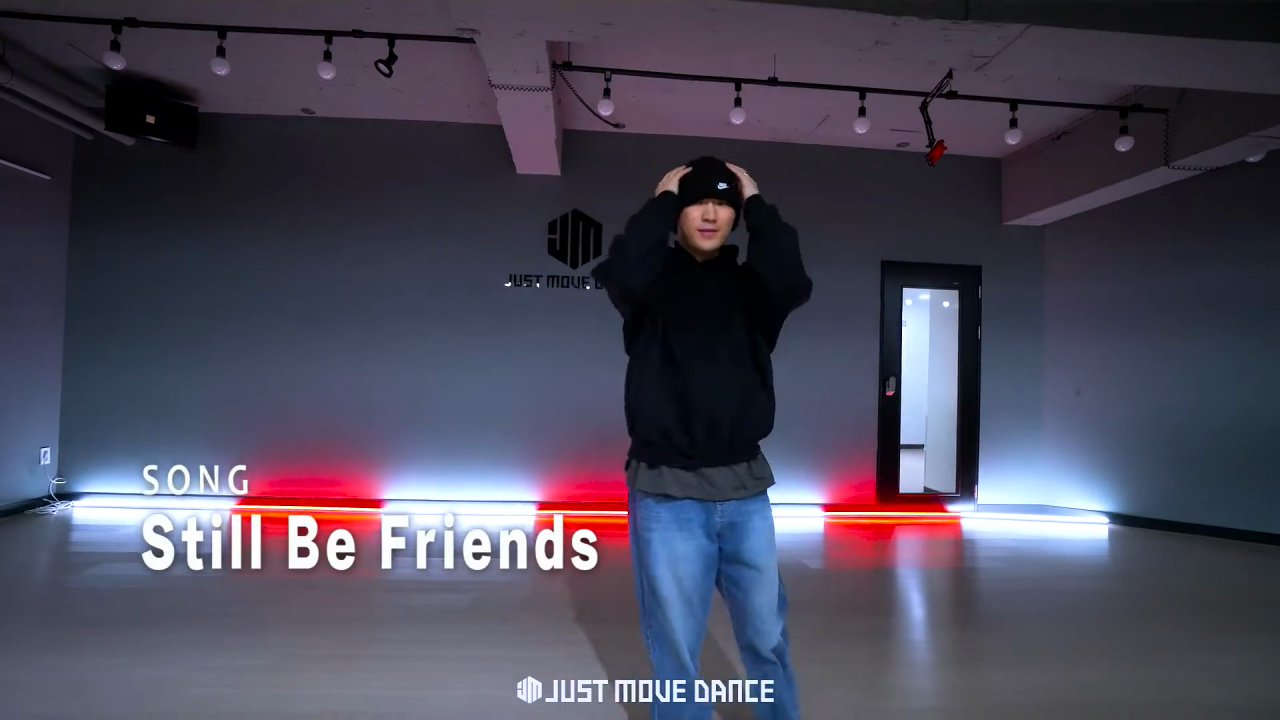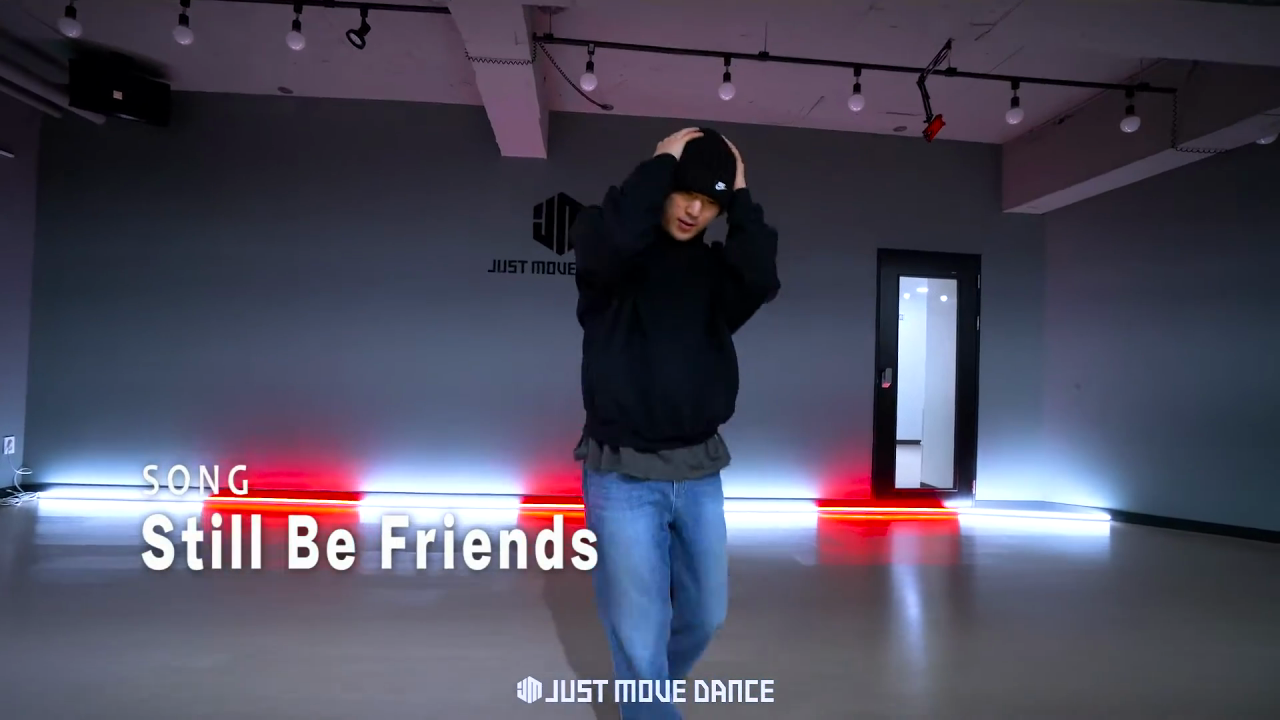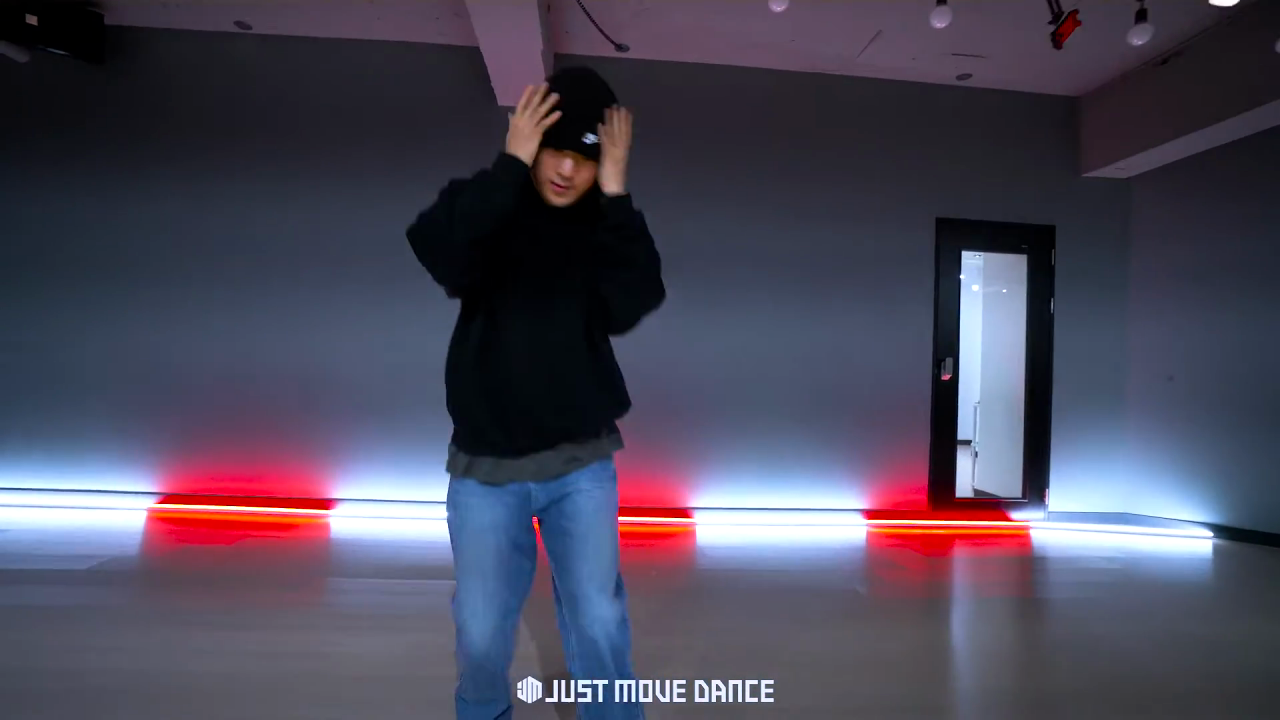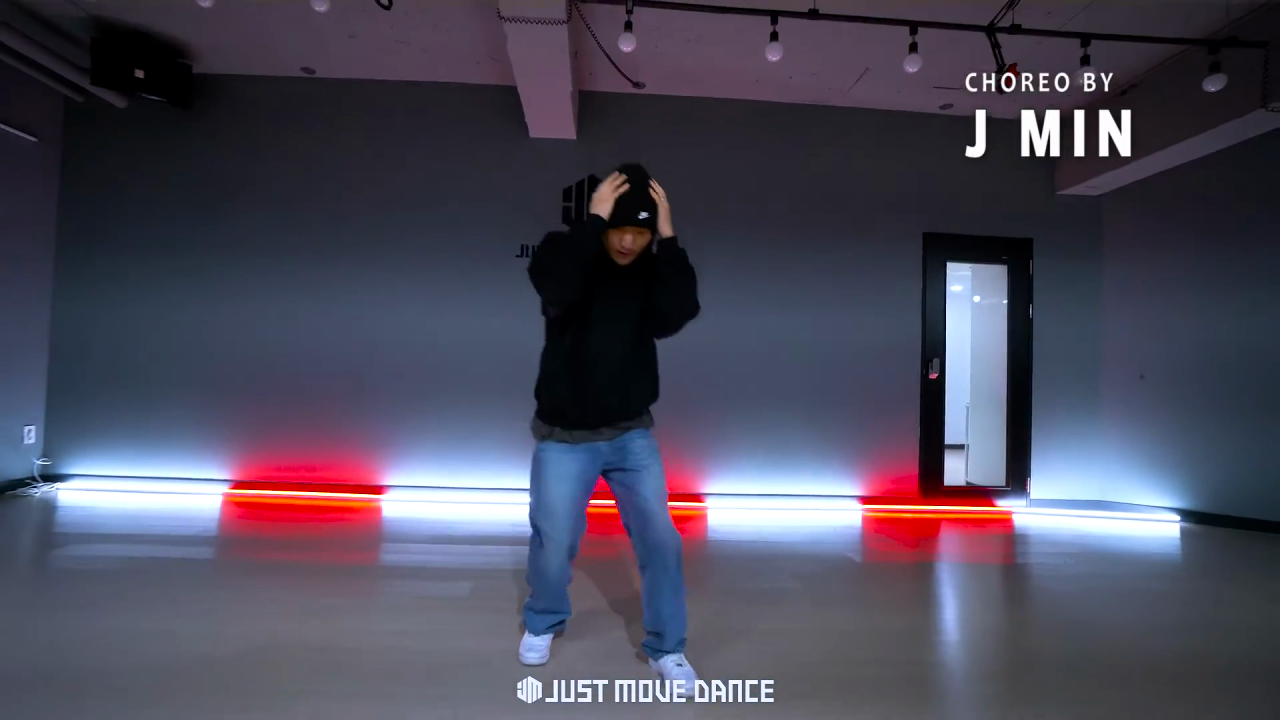
dt=1s
person 1, frame 1
left shoulder: (748, 286)
right shoulder: (651, 283)
left elbow: (791, 284)
right elbow: (624, 275)
left wrist: (755, 201)
right wrist: (663, 200)
left hip: (744, 489)
right hip: (667, 492)
left knee: (766, 634)
right knee: (677, 642)
person 1, frame 2
left shoulder: (715, 267)
right shoulder: (610, 252)
left elbow: (761, 280)
right elbow: (613, 233)
left wrist: (741, 197)
right wrist: (662, 160)
left hip: (699, 467)
right hip: (622, 472)
left knee: (704, 614)
right knee: (640, 633)
person 1, frame 3
left shoulder: (608, 231)
right shoulder: (483, 210)
left elbow: (625, 310)
right elbow: (443, 259)
left wrist: (616, 193)
right wrist: (510, 167)
left hip: (581, 465)
right hip: (485, 467)
left knee: (599, 622)
right knee: (481, 632)
person 1, frame 4
left shoulder: (652, 273)
right shoulder: (564, 252)
left elbow: (676, 314)
right elbow: (558, 292)
left wrist: (668, 239)
right wrist: (593, 219)
left hip: (630, 432)
right hip: (564, 435)
left knee: (661, 539)
right knee: (554, 546)
left ankle: (665, 647)
right ankle: (543, 622)
